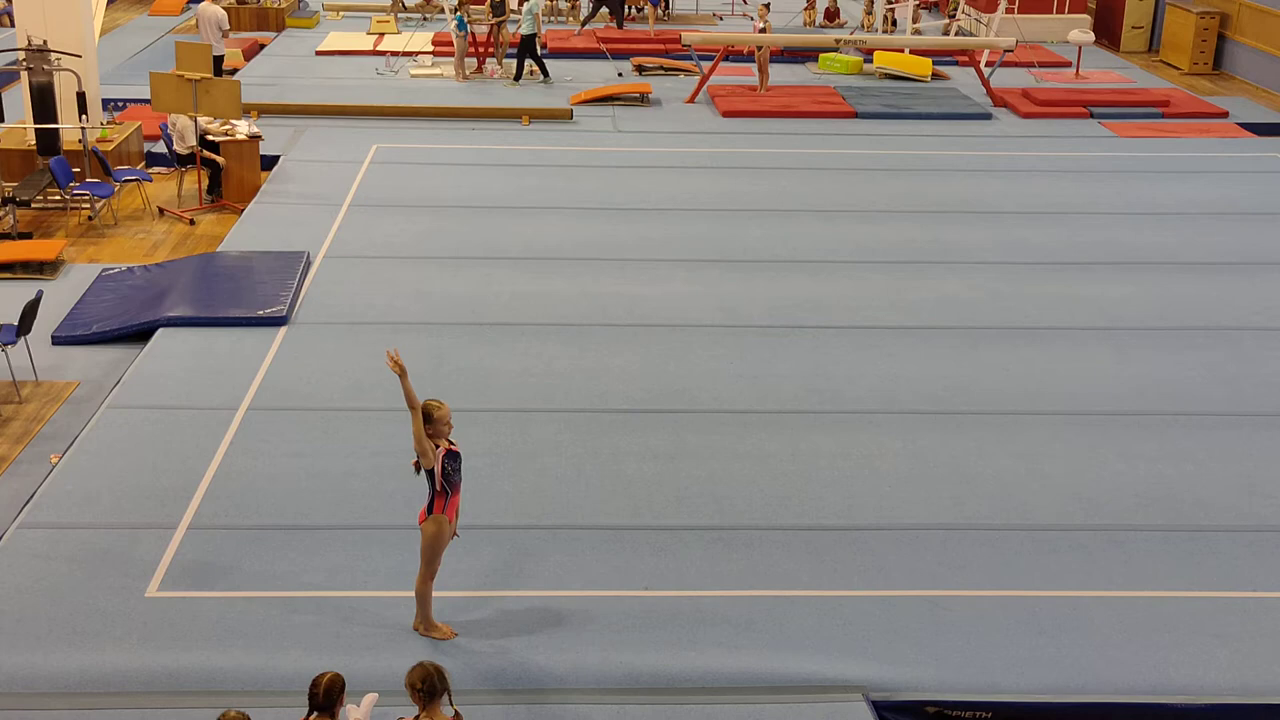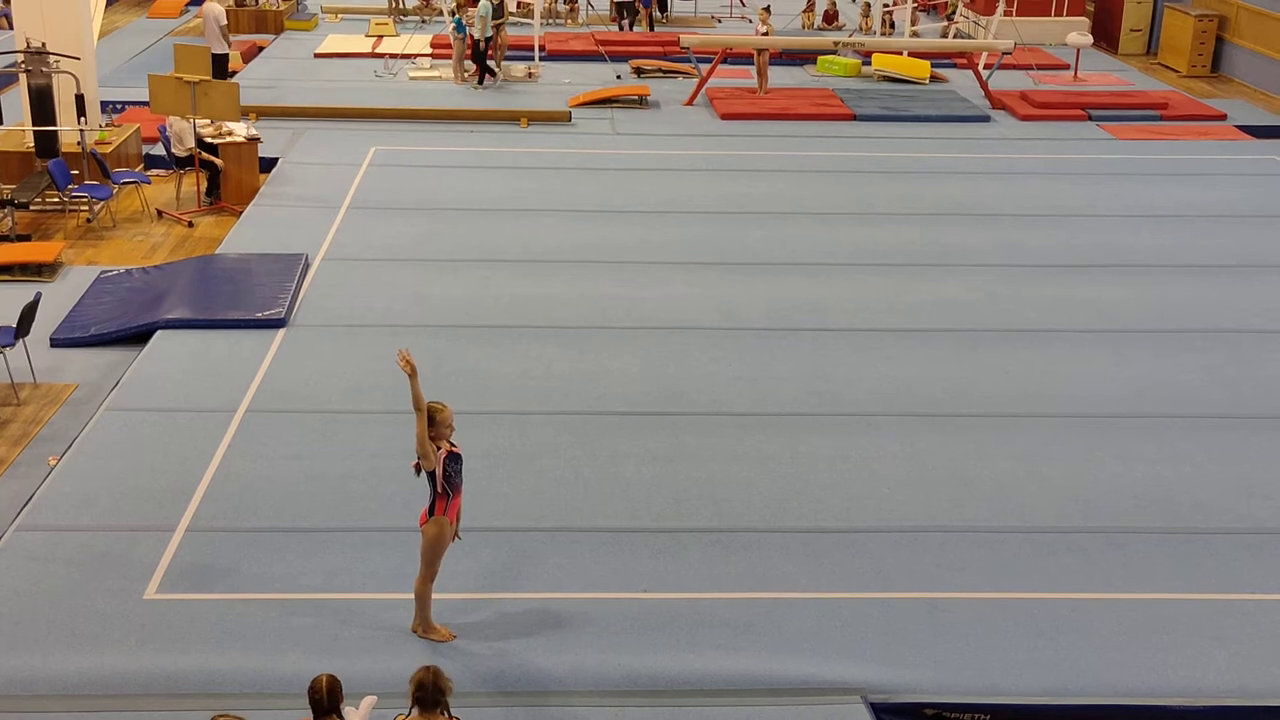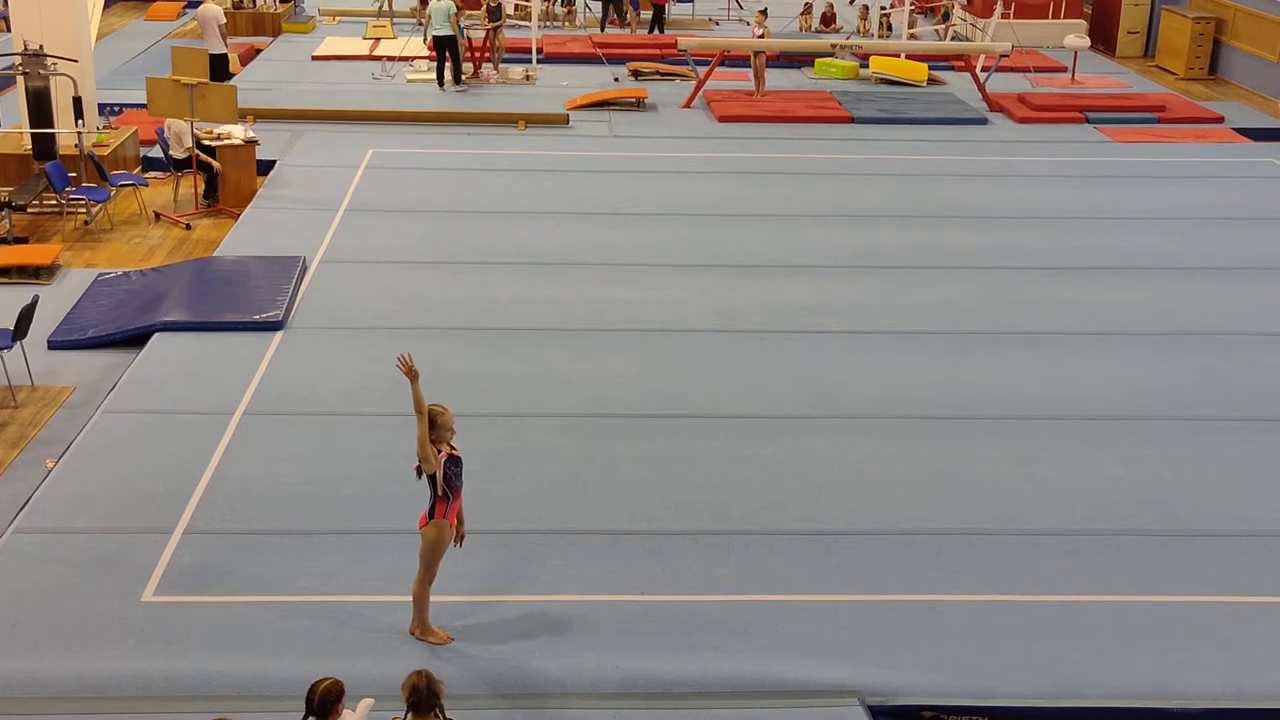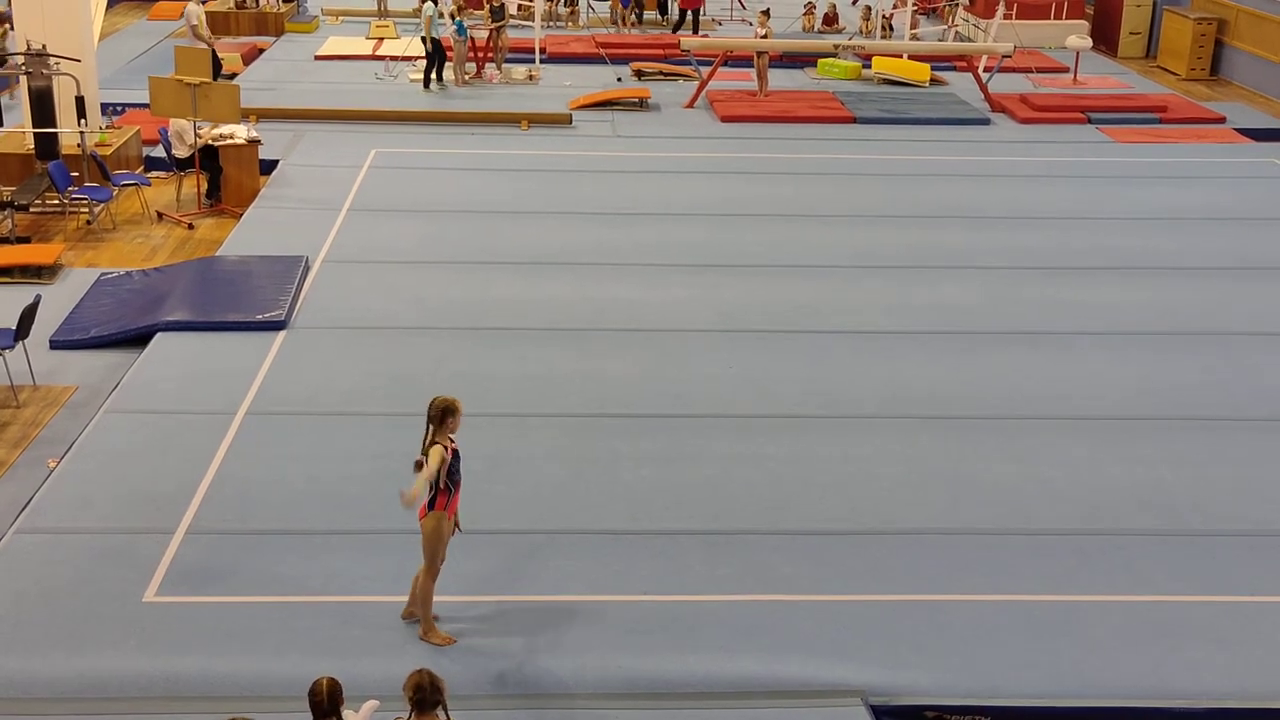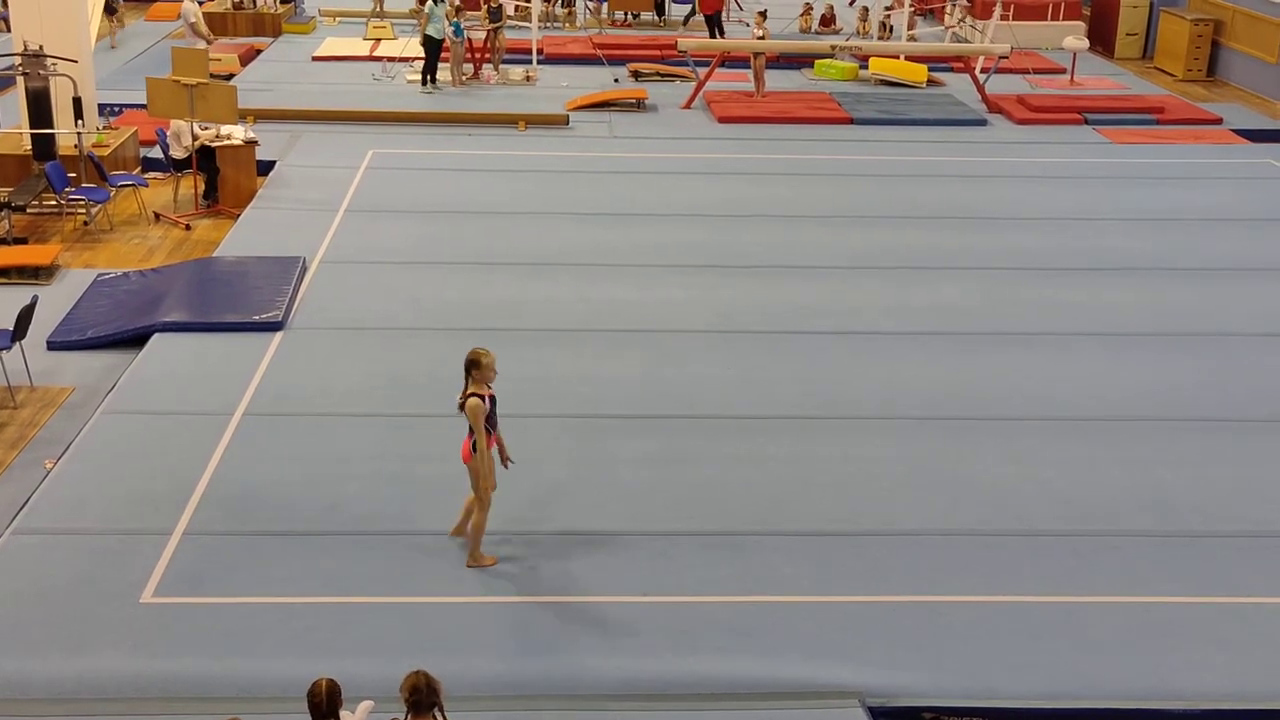
dt=1s
person 1, frame 1
left shoulder: (450, 445)
right shoulder: (427, 449)
right elbow: (414, 409)
left wrist: (454, 520)
right wrist: (403, 376)
left hip: (446, 516)
right hip: (435, 517)
left knee: (431, 570)
right knee: (427, 572)
left ankle: (422, 619)
right ankle: (426, 623)
person 1, frame 2
left shoulder: (451, 448)
right shoulder: (429, 452)
right elbow: (420, 412)
left wrist: (455, 521)
right wrist: (413, 377)
left hip: (447, 517)
right hip: (436, 519)
left knee: (430, 573)
right knee: (428, 574)
left ankle: (421, 621)
right ankle: (425, 626)
person 1, frame 3
left shoulder: (451, 451)
right shoulder: (429, 455)
right elbow: (421, 415)
left wrist: (460, 523)
right wrist: (414, 382)
left hip: (447, 520)
right hip: (435, 522)
left knee: (428, 575)
right knee: (426, 576)
left ankle: (418, 623)
right ankle: (423, 628)
person 1, frame 4
left shoulder: (450, 442)
right shoulder: (438, 450)
right elbow: (429, 471)
left wrist: (454, 514)
right wrist: (416, 490)
left hip: (442, 510)
right hip: (435, 513)
left knee: (433, 564)
right knee: (431, 569)
left ankle: (412, 609)
right ankle: (427, 628)
person 1, frame 5
left shoulder: (487, 389)
right shoulder: (473, 403)
left elbow: (492, 424)
right elbow: (481, 440)
left wrist: (503, 447)
right wrist: (484, 478)
left hip: (480, 450)
right hip: (477, 453)
left knee: (482, 494)
right knee: (484, 502)
left ankle: (461, 526)
right ankle: (474, 557)
